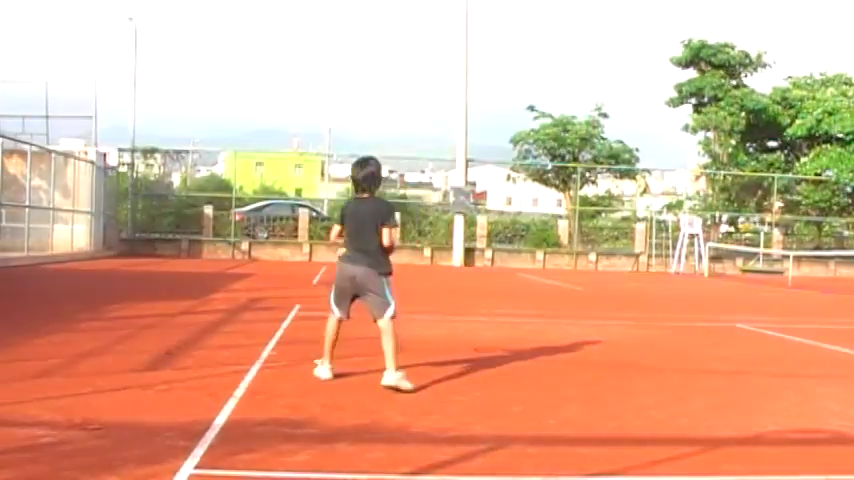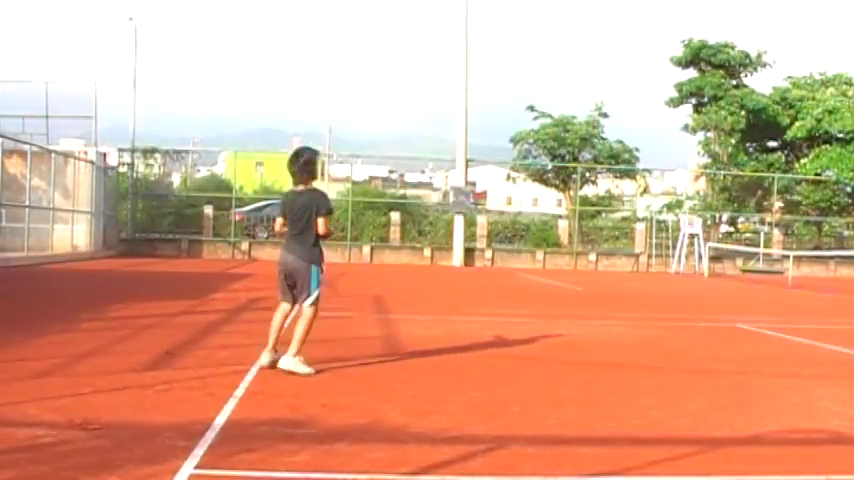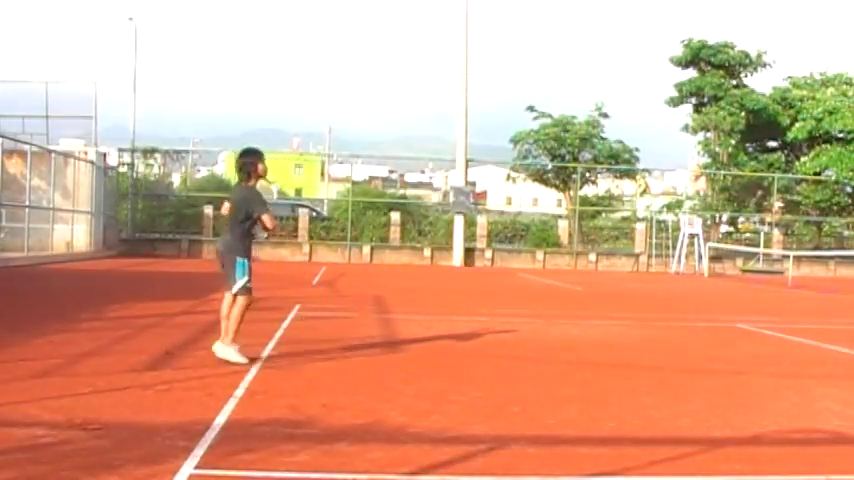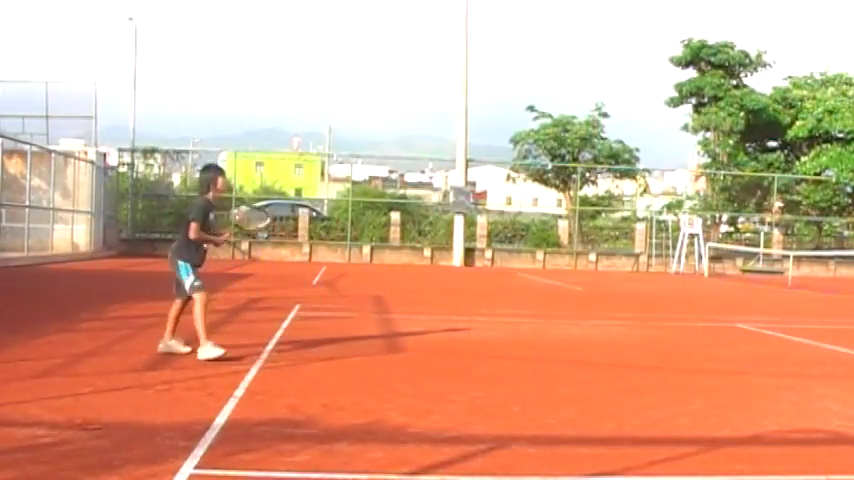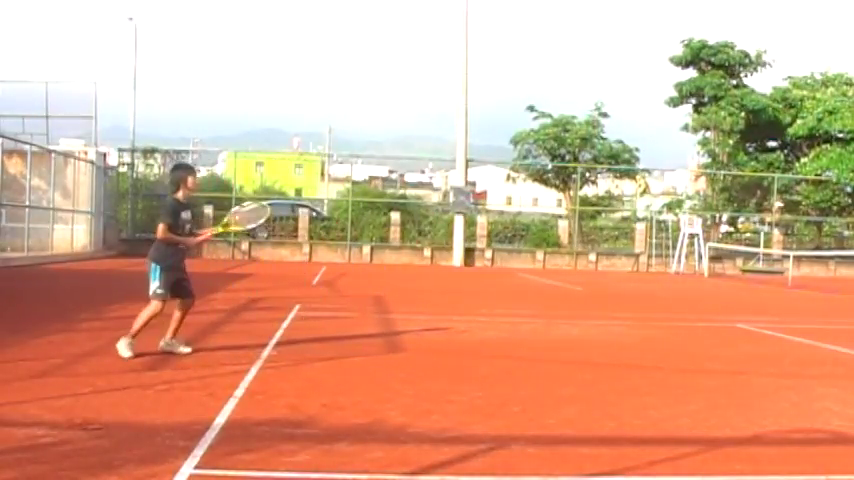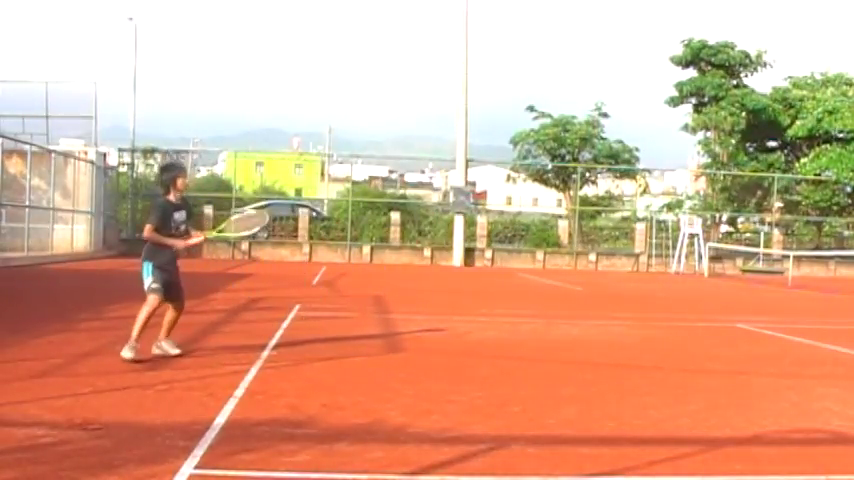
dt=0.4s
person 1, frame 1
left shoulder: (348, 206)
right shoulder: (385, 207)
left elbow: (334, 236)
right elbow: (387, 242)
right wrist: (386, 249)
left hip: (347, 268)
right hip: (373, 272)
left knee: (336, 316)
right knee: (387, 323)
left ankle: (325, 364)
right ankle: (392, 372)
person 1, frame 2
left shoulder: (287, 197)
right shoulder: (319, 197)
left elbow: (278, 228)
right elbow: (322, 230)
right wrist: (330, 232)
left hip: (286, 256)
right hip: (307, 260)
left knee: (286, 304)
right knee: (309, 310)
left ankle: (269, 352)
right ankle: (291, 357)
person 1, frame 3
left shoulder: (238, 188)
right shoulder: (253, 195)
left elbow: (225, 210)
right elbow: (270, 224)
right wrist: (266, 220)
left hip: (226, 246)
right hip: (238, 252)
left knee: (230, 294)
right knee: (243, 298)
left ankle: (223, 341)
right ankle: (228, 345)
person 1, frame 4
left shoulder: (206, 203)
right shoulder: (202, 204)
right elbow: (193, 234)
left wrist: (216, 237)
right wrist: (217, 240)
left hip: (186, 258)
right hip: (183, 258)
left knee: (182, 299)
right knee: (200, 297)
left ankle: (168, 340)
right ankle: (204, 345)
person 1, frame 5
left shoulder: (187, 204)
right shoulder: (171, 204)
right elbow: (161, 233)
left wrist: (199, 235)
right wrist: (186, 240)
left hip: (176, 262)
right hip: (160, 262)
left knee: (187, 299)
right knee: (157, 304)
left ankle: (169, 340)
right ankle: (127, 339)
person 1, frame 6
left shoulder: (184, 204)
right shoulder: (161, 206)
right elbow: (147, 233)
left wrist: (192, 236)
right wrist: (174, 242)
left hip: (169, 263)
right hip: (153, 262)
left knee: (178, 304)
right knee: (154, 300)
left ankle: (162, 342)
right ankle: (131, 344)
